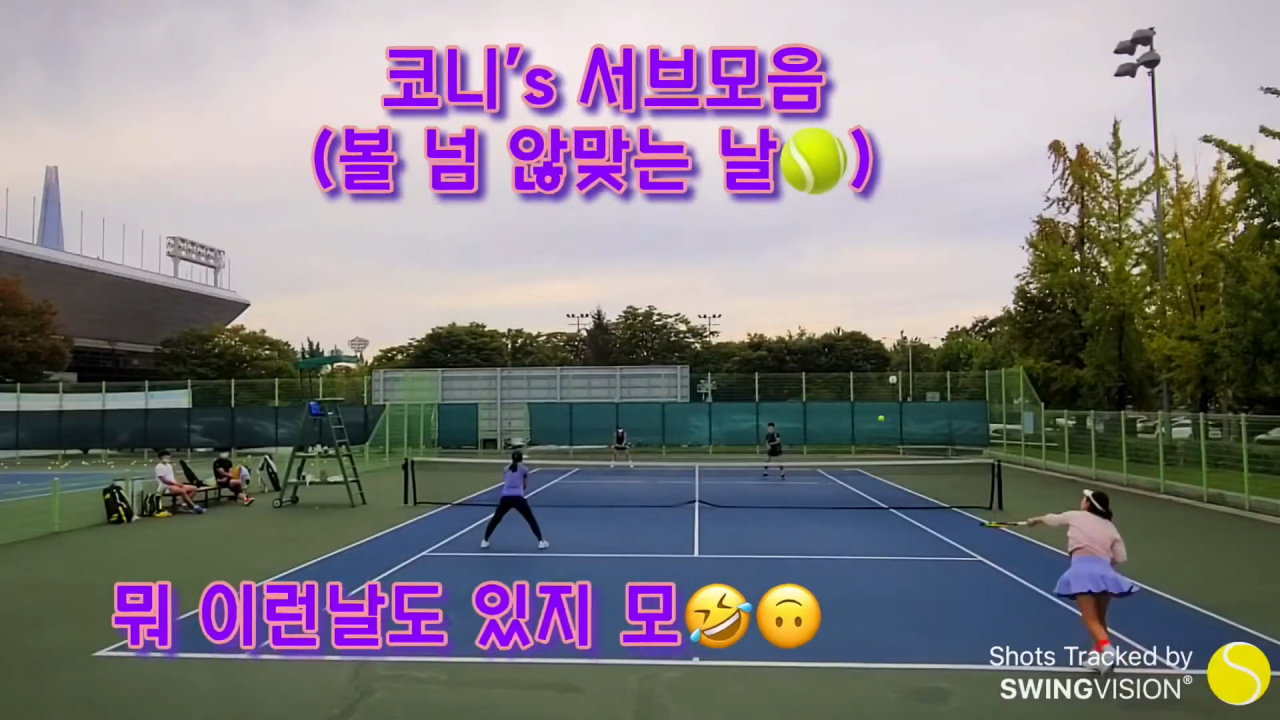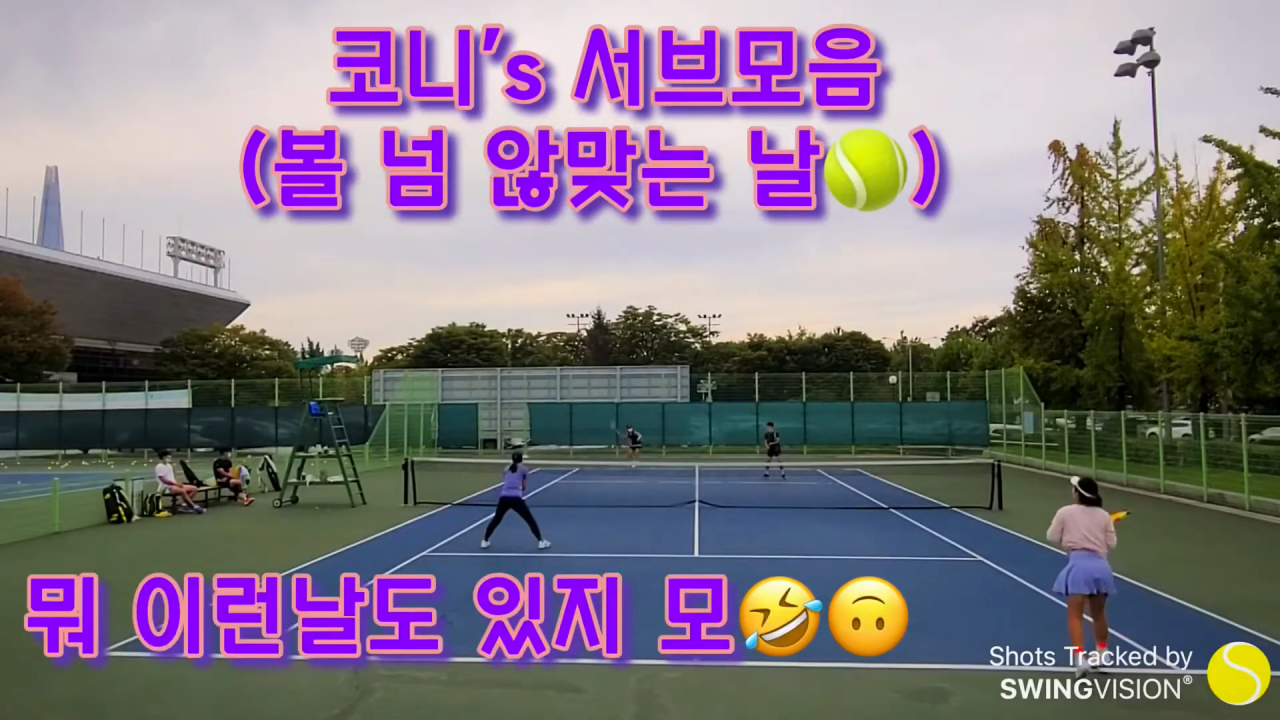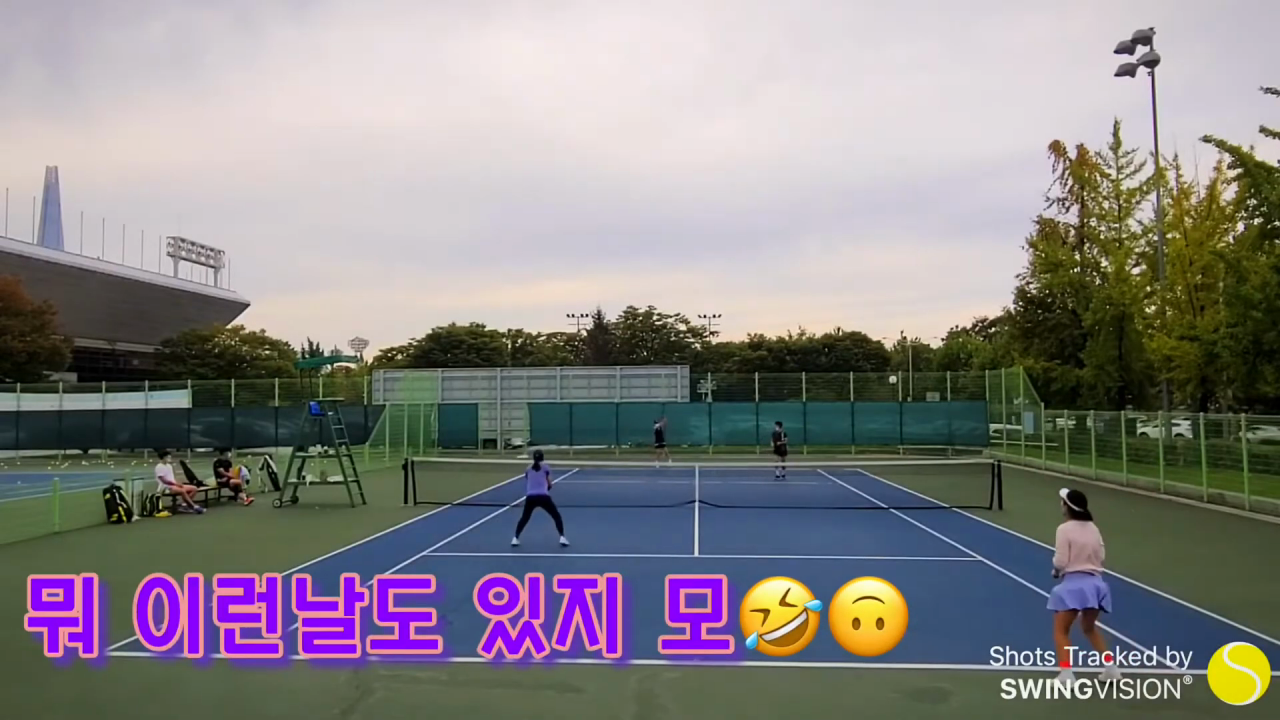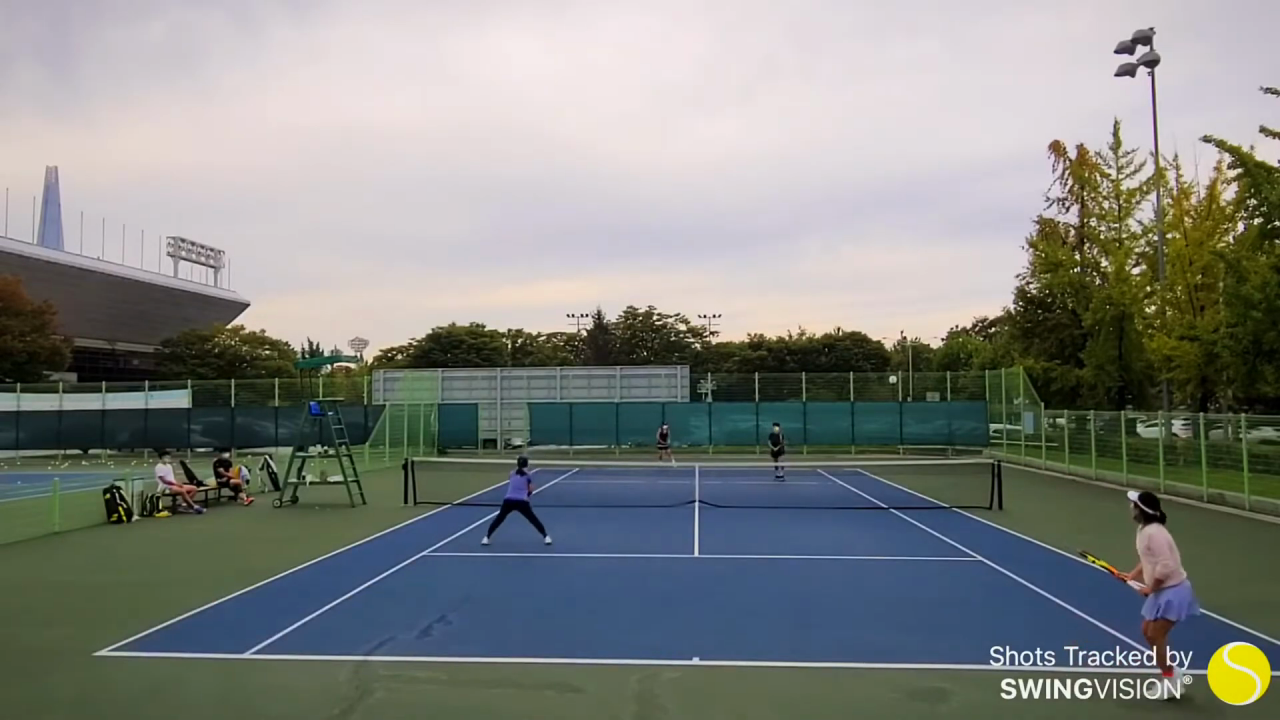
dt=0.7s
person 1, frame 1
left shoulder: (1074, 516)
right shoulder: (1110, 527)
left elbow: (1053, 519)
right elbow: (1120, 558)
left wrist: (1036, 519)
left hip: (1083, 569)
right hip: (1104, 571)
left knee: (1091, 619)
right knee: (1099, 618)
left ankle: (1107, 651)
right ankle: (1099, 656)
person 1, frame 2
left shoulder: (1066, 512)
right shoulder: (1103, 515)
left elbow: (1052, 537)
right elbow: (1111, 543)
left hip: (1080, 565)
right hip: (1101, 566)
left knee: (1075, 615)
right knee: (1098, 614)
left ankle: (1081, 658)
right ankle: (1102, 655)
person 1, frame 3
left shoulder: (1065, 530)
right shoulder: (1093, 529)
left elbow: (1060, 562)
right elbow: (1100, 557)
left wrist: (1056, 570)
left hip: (1074, 585)
right hip: (1095, 583)
left knee: (1060, 631)
right knee: (1088, 628)
left ankle: (1066, 673)
right ankle: (1110, 667)
person 1, frame 4
left shoulder: (1154, 533)
right shoulder: (1144, 530)
left elbow: (1165, 568)
left wrist: (1151, 588)
right wrist: (1132, 575)
left hip: (1172, 591)
right hip: (1163, 591)
left knee: (1154, 637)
right knee: (1148, 633)
left ankle: (1172, 681)
right ankle: (1171, 675)
